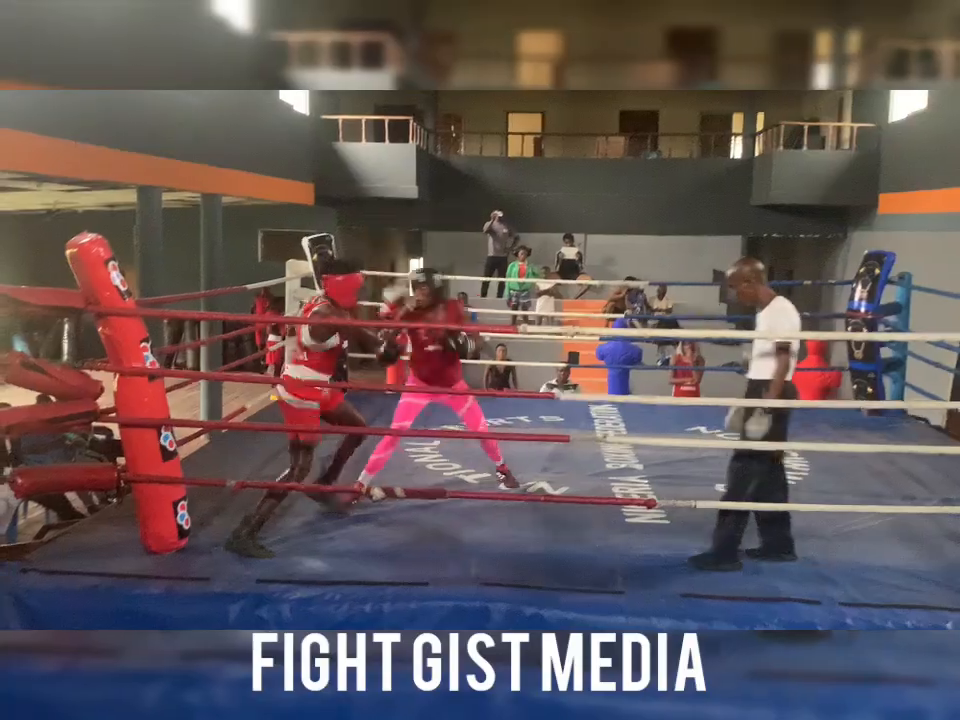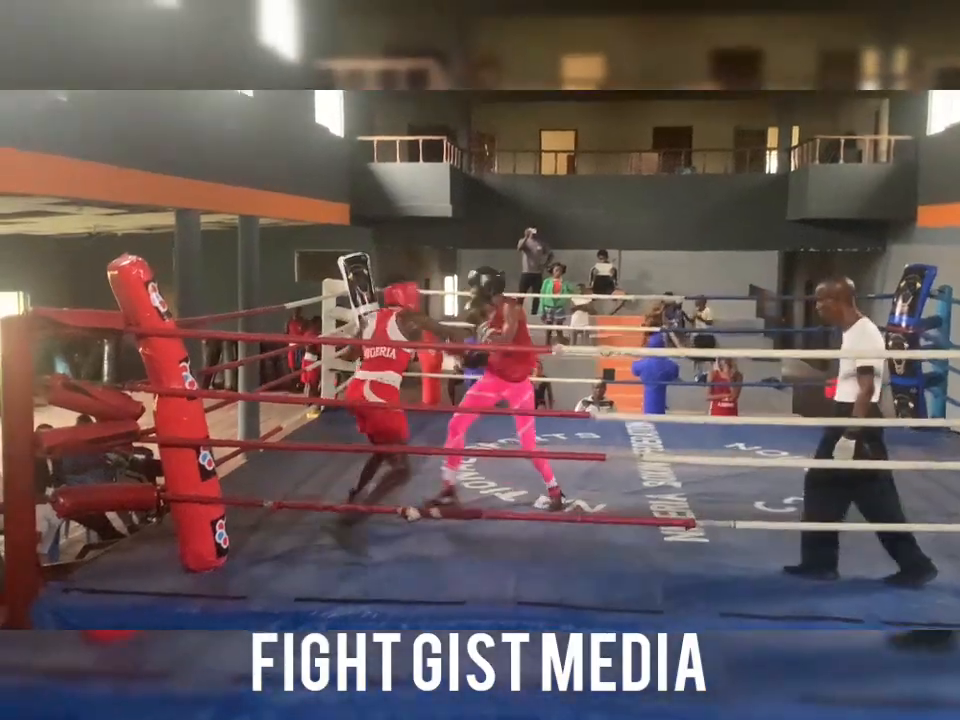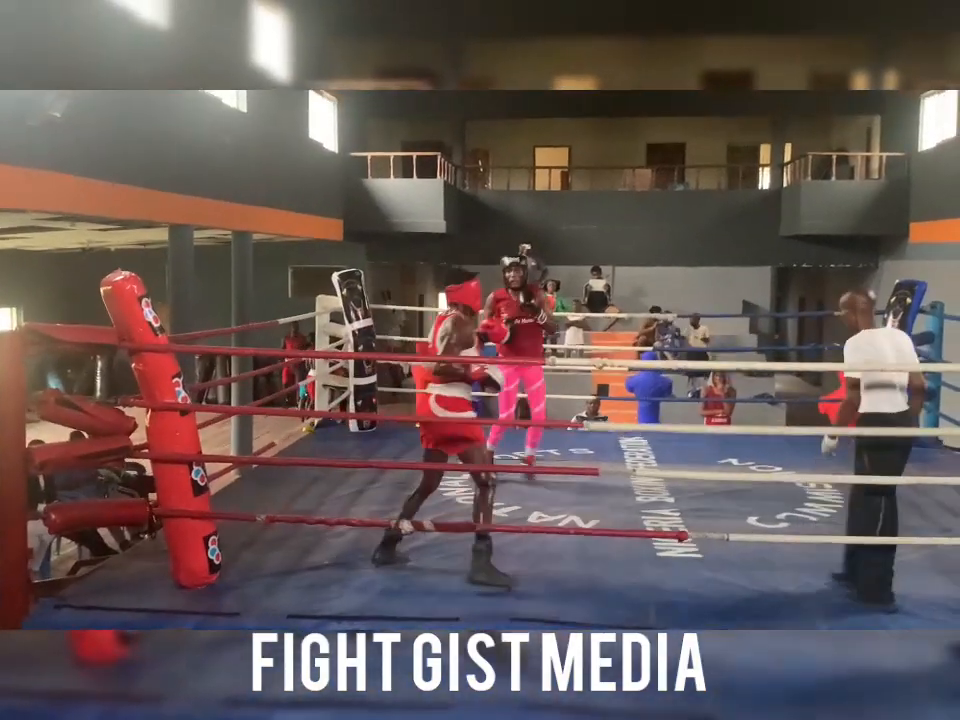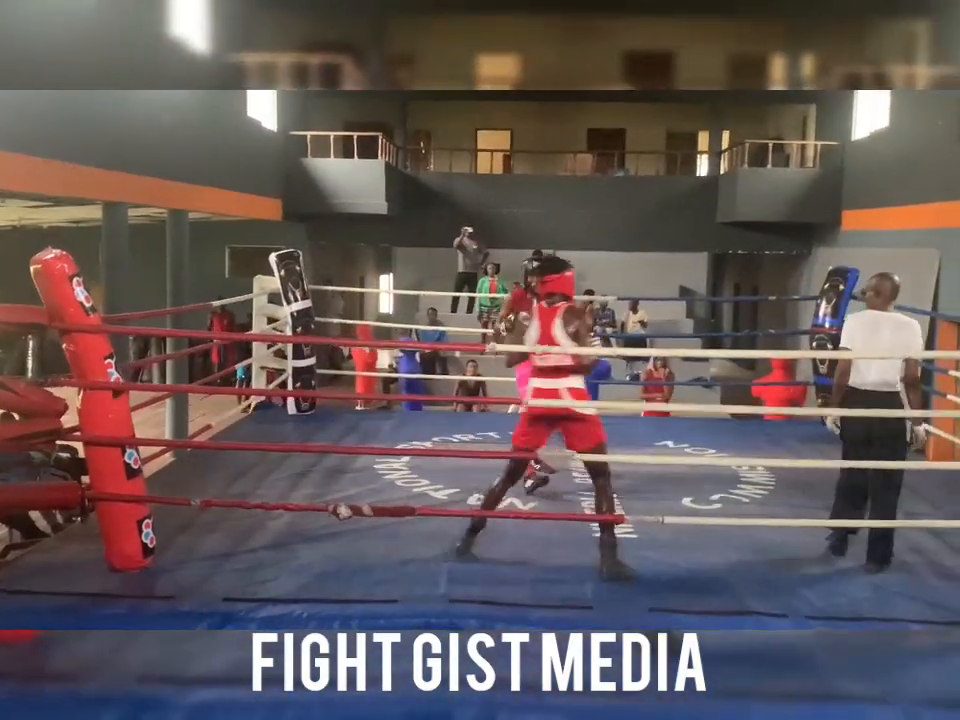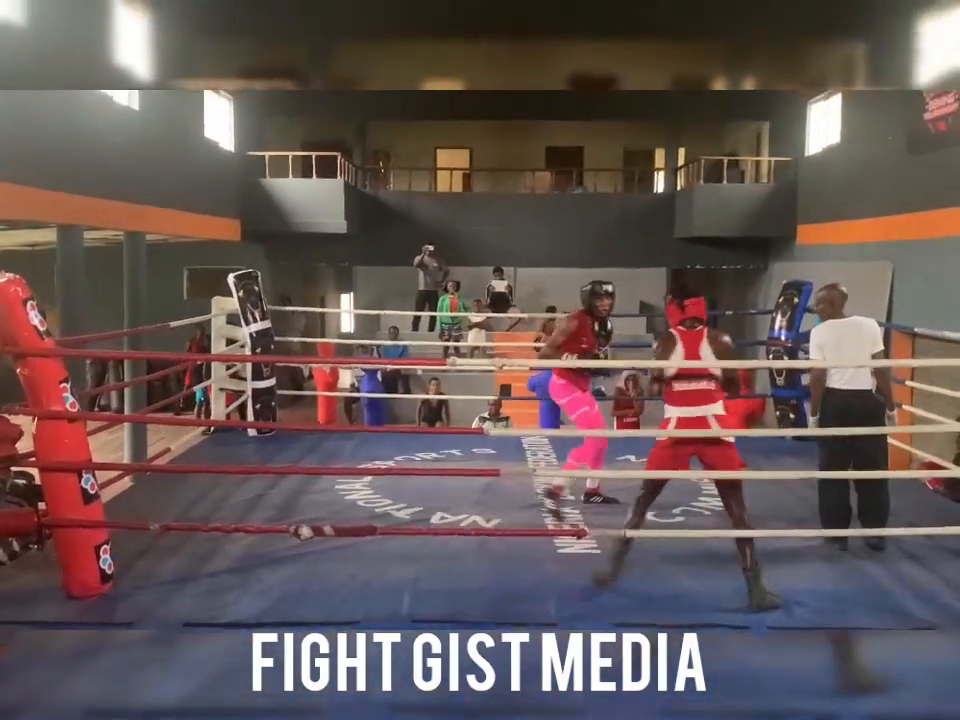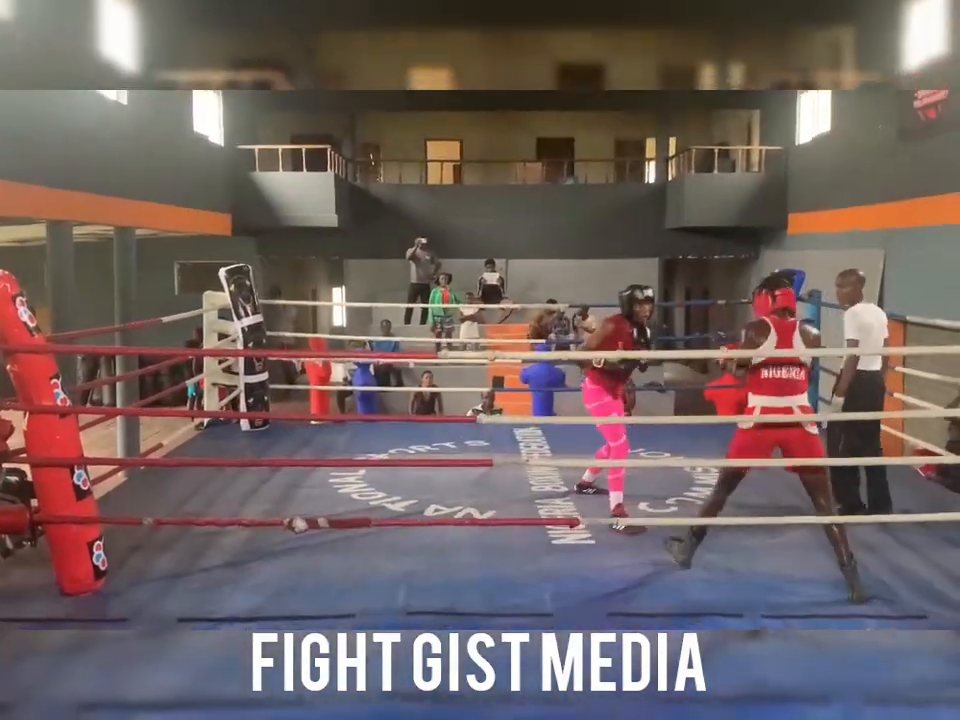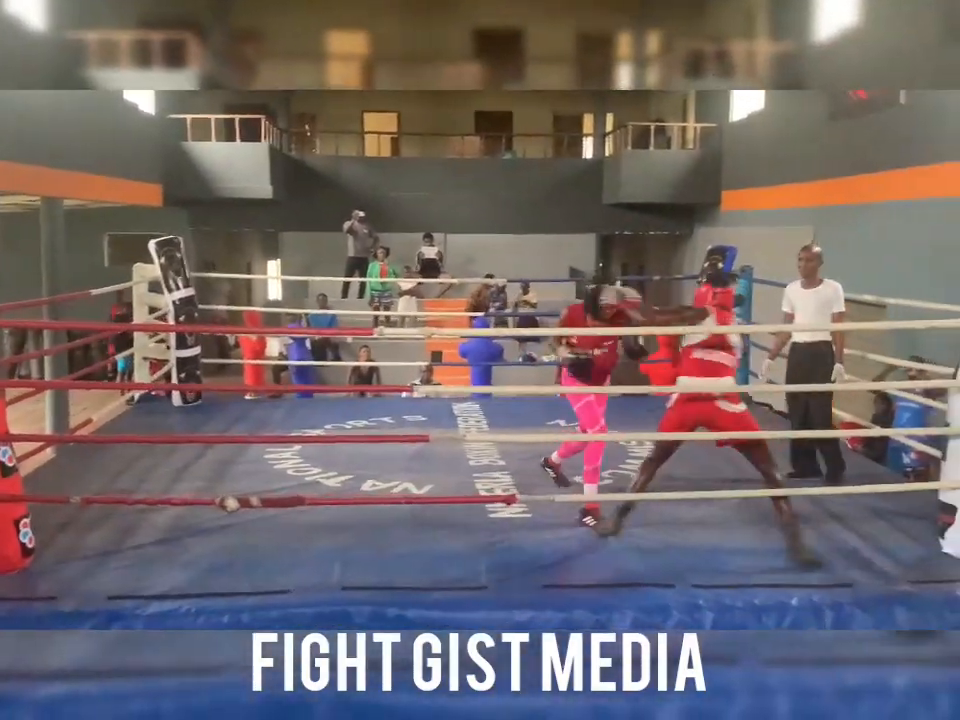
dt=0.7s
person 1, frame 1
left shoulder: (316, 303)
right shoulder: (330, 316)
right elbow: (370, 343)
left hip: (318, 388)
right hip: (301, 393)
left knee: (358, 428)
right knee: (298, 469)
left ankle: (324, 484)
right ankle: (244, 534)
person 1, frame 2
left shoulder: (371, 318)
right shoulder: (411, 318)
left elbow: (349, 355)
right elbow: (455, 337)
left hip: (356, 391)
right hip: (380, 395)
left knee: (382, 452)
right knee: (400, 469)
left ankle: (354, 505)
right ankle: (350, 520)
person 1, frame 3
left shoulder: (446, 320)
right shoulder: (461, 324)
right elbow: (442, 369)
right wrist: (477, 373)
left hip: (431, 402)
right hip: (451, 406)
left knee: (429, 482)
right knee: (485, 481)
left ankle: (387, 547)
right ankle: (481, 563)
person 1, frame 4
left shoulder: (529, 315)
right shoulder: (576, 315)
left elbow: (512, 358)
right elbow: (593, 363)
right wrist: (581, 355)
left hip: (538, 400)
right hip: (572, 400)
left knee: (511, 474)
right knee: (601, 478)
left ankle: (469, 538)
right ankle: (608, 559)
person 1, frame 5
left shoulder: (666, 342)
right shoulder: (720, 341)
left elbow: (655, 388)
right elbow: (734, 388)
left hip: (676, 428)
right hip: (713, 428)
left knee: (644, 500)
right knee: (736, 508)
left ankle: (614, 565)
right ankle: (756, 589)
person 1, frame 6
left shoulder: (756, 329)
right shoulder: (810, 334)
left elbow: (742, 369)
left hip: (759, 419)
right hip: (799, 421)
left knee: (725, 486)
right knee: (822, 500)
left ankle: (686, 548)
right ankle: (852, 578)
person 1, frame 7
right shoulder: (735, 329)
left hip: (686, 401)
right hip: (725, 403)
left knee: (654, 460)
right knee: (767, 468)
left ankle: (616, 519)
right ankle: (795, 542)
person 2, frame 1
left shoulder: (781, 311)
right shoulder: (766, 311)
left elbow: (782, 365)
left wrist: (764, 411)
right wrist: (744, 406)
left hip: (771, 399)
right hip: (760, 395)
left knee: (744, 473)
right knee: (767, 475)
left ankle: (724, 552)
right ankle: (779, 544)
person 2, frame 2
left shoulder: (864, 334)
right shoulder: (851, 332)
left elbow: (867, 389)
left wrist: (851, 436)
left hip: (859, 422)
right hip: (843, 417)
left knee: (877, 498)
right knee: (820, 485)
left ankle: (915, 565)
right ankle: (820, 562)
person 2, frame 3
left shoulder: (856, 344)
right shoulder: (901, 337)
left elbow: (853, 399)
right elbow: (918, 387)
left wrist: (832, 435)
right wrist: (911, 424)
left hip: (876, 430)
right hip: (901, 425)
left knee: (871, 505)
right knee: (867, 499)
left ankle: (875, 589)
right ankle: (860, 574)
person 2, frame 4
left shoulder: (855, 320)
right shoulder: (910, 327)
left elbow: (842, 370)
right elbow: (912, 380)
left wrist: (833, 406)
right wrist: (917, 421)
left hip: (856, 402)
right hip: (889, 406)
left knee: (851, 475)
right knee: (885, 482)
left ankle: (840, 536)
right ankle: (877, 556)
person 2, frame 5
left shoulder: (820, 332)
right shoulder: (869, 326)
left elbow: (817, 378)
right elbow: (881, 371)
left wrist: (814, 413)
right wrist: (890, 407)
left hip: (834, 403)
right hip: (866, 402)
left knee: (832, 471)
right knee: (873, 469)
left ankle: (836, 533)
right ankle: (874, 531)
person 2, frame 6
left shoulder: (853, 313)
right shoulder: (878, 312)
left elbow: (853, 357)
right elbow: (885, 354)
left wrist: (839, 393)
left hip: (857, 383)
right hip: (874, 380)
left knee: (842, 445)
right knee: (870, 445)
left ankle: (851, 505)
right ankle: (878, 503)
person 2, frame 7
left shoulder: (833, 289)
right shoulder: (791, 289)
left elbow: (838, 329)
left wrist: (839, 362)
right wrist: (770, 357)
left hip: (821, 352)
right hip: (797, 352)
left knee: (820, 413)
right knee: (798, 413)
left ankle: (835, 468)
right ankle: (804, 465)
person 3, frame 1
left shoulder: (454, 309)
right shoulder: (408, 312)
left elbow: (473, 343)
right elbow: (388, 339)
left wrist: (463, 341)
right wrist: (387, 349)
left hip: (452, 380)
right hip: (421, 381)
left knee: (481, 430)
right knee: (395, 434)
left ankle: (501, 469)
right ankle: (360, 486)
person 3, frame 2
left shoulder: (510, 307)
right shoulder: (489, 309)
left elbow: (507, 342)
left wrist: (484, 329)
left hip: (518, 380)
right hip: (493, 376)
left knee: (527, 442)
right knee: (457, 424)
left ankle: (554, 490)
right ankle: (448, 487)
person 3, frame 3
left shoulder: (536, 294)
right shoulder: (495, 298)
left elbow: (552, 328)
right elbow: (483, 327)
left wrist: (537, 311)
right wrist: (499, 331)
left hip: (533, 362)
right hip: (508, 363)
left knee: (539, 414)
right knee: (506, 415)
left ankle: (529, 458)
right ankle: (489, 453)
person 3, frame 4
right shoulder: (516, 297)
right elbow: (498, 330)
right wrist: (507, 324)
right hip: (525, 361)
left ankle: (535, 457)
right ankle: (529, 473)
person 3, frame 5
left shoulder: (600, 323)
right shoulder: (574, 321)
right elbow: (544, 353)
left wrist: (603, 348)
right wrist: (576, 360)
left hip: (581, 385)
right hip: (564, 384)
left knee: (602, 437)
right knee: (593, 440)
left ankle: (592, 490)
right ankle: (555, 490)
person 3, frame 6
left shoulder: (640, 328)
right shoulder: (612, 324)
left elbow: (638, 364)
right elbow: (582, 352)
left wrist: (641, 350)
right wrist: (605, 362)
left hip: (613, 391)
right hip: (596, 389)
left knee: (612, 444)
right knee: (620, 446)
left ankle: (585, 482)
right ankle: (617, 514)
person 3, frame 7
left shoulder: (621, 313)
right shoulder: (572, 314)
left elbow: (656, 317)
right elbow: (557, 341)
right wrist: (566, 355)
left hip: (599, 380)
right hip: (575, 377)
left knee: (588, 435)
right knee: (597, 432)
left ankle: (552, 462)
right ankle: (589, 509)
